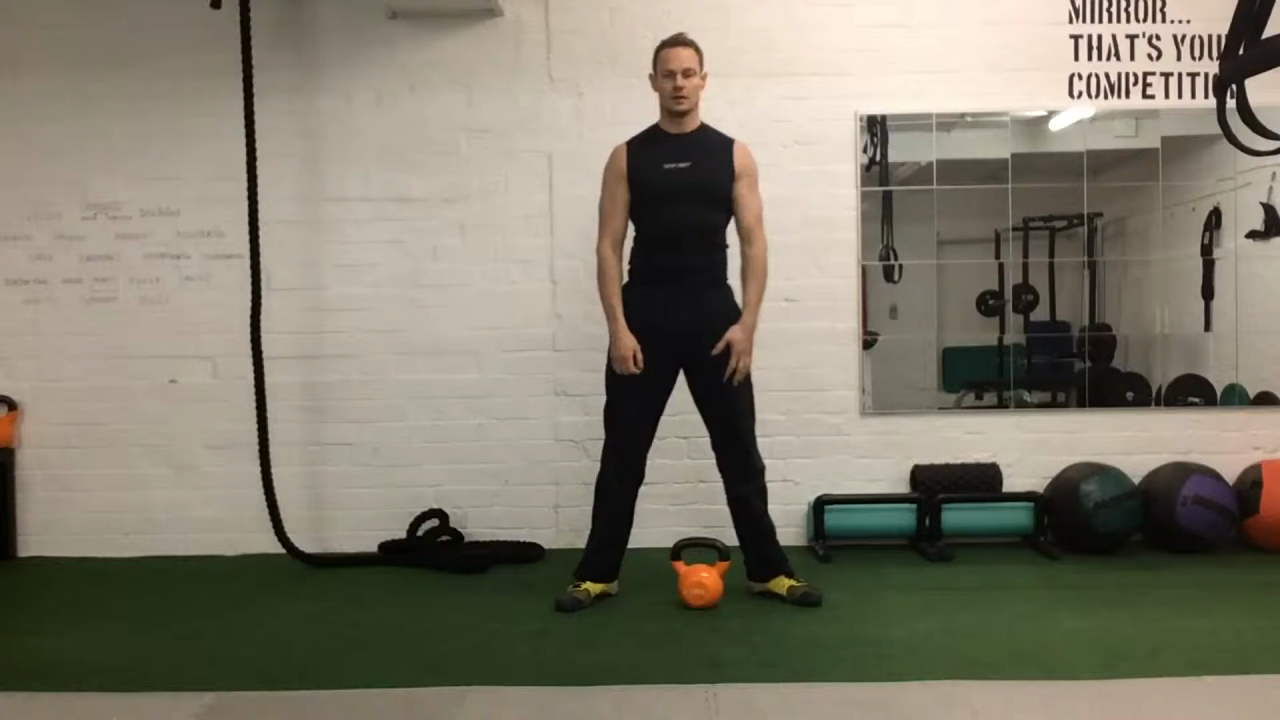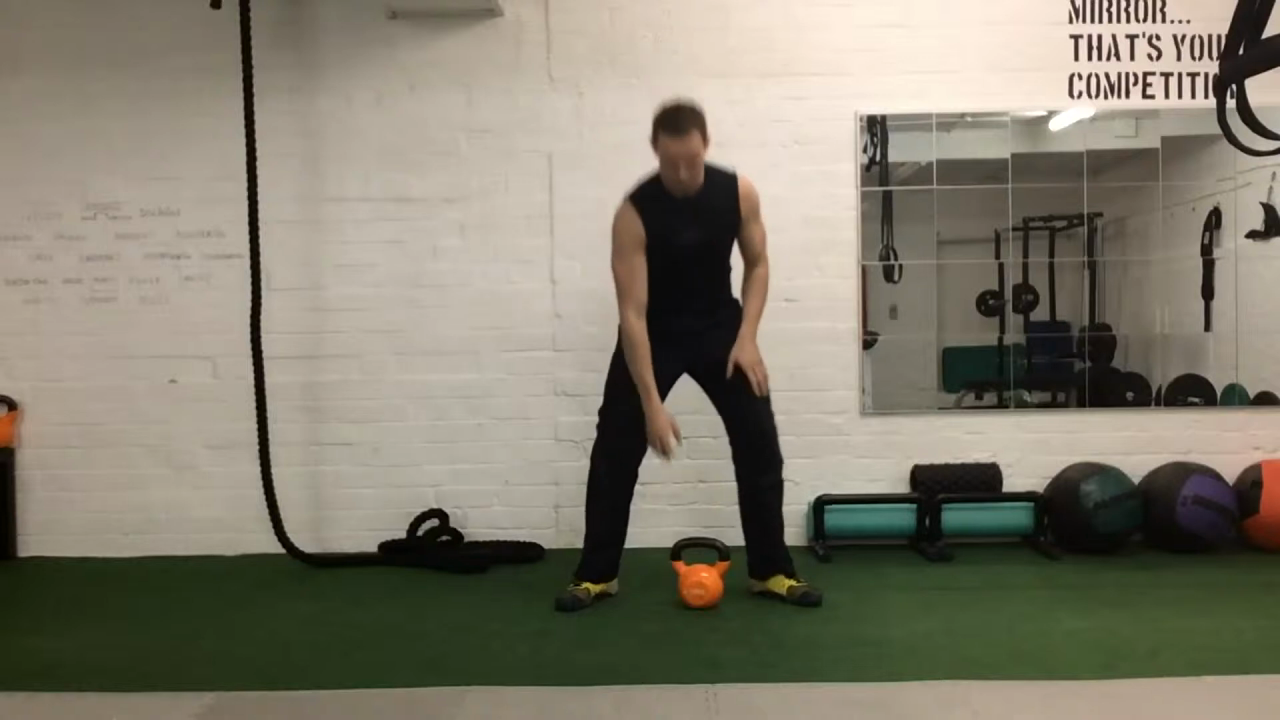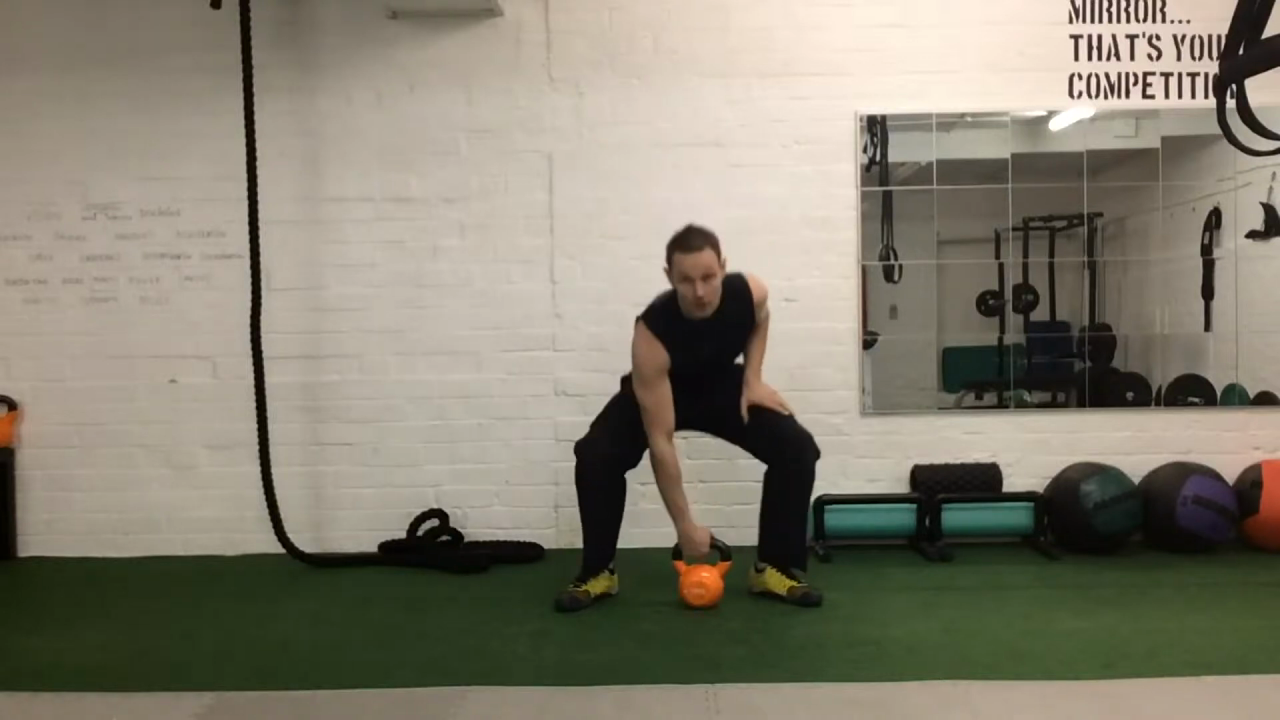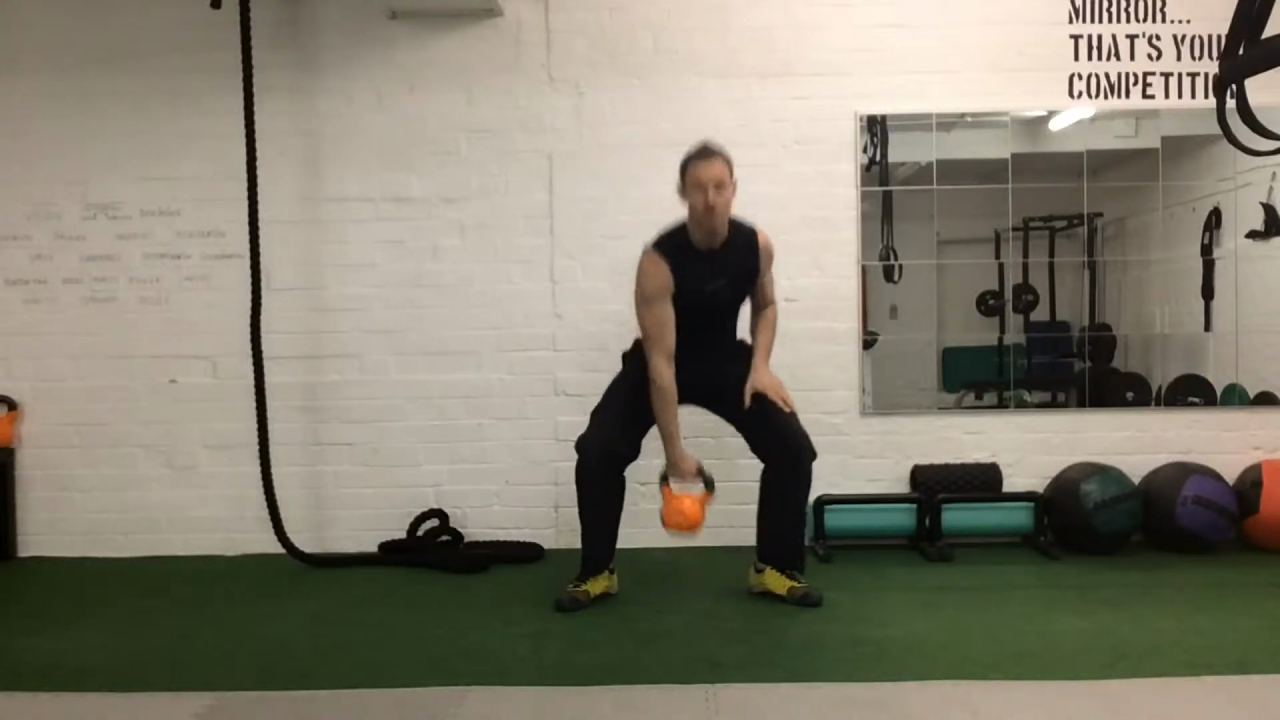
dt=0.4s
person 1, frame 1
left shoulder: (733, 155)
right shoulder: (627, 157)
left elbow: (754, 243)
right elbow: (608, 247)
left wrist: (747, 323)
right wrist: (618, 326)
left hip: (715, 318)
right hip: (645, 320)
left knee: (739, 452)
right knee: (623, 454)
left ankle: (767, 571)
right ankle: (597, 574)
person 1, frame 2
left shoulder: (738, 192)
right shoulder: (634, 213)
left elbow: (757, 264)
right elbow: (632, 312)
left wrist: (748, 338)
right wrist: (652, 405)
left hip: (719, 326)
right hip: (656, 331)
left knee: (759, 444)
right knee: (616, 447)
left ankle: (770, 570)
right ankle: (597, 574)
person 1, frame 3
left shoulder: (750, 292)
right shoulder: (652, 334)
right elbow: (661, 442)
left wrist: (752, 379)
right wrist: (685, 526)
left hip: (724, 388)
right hip: (659, 395)
left knee: (797, 450)
right knee: (596, 458)
left ankle: (775, 567)
right ankle: (597, 572)
person 1, frame 4
left shoulder: (757, 245)
right shoulder: (659, 262)
left elbow: (765, 304)
right elbow: (660, 363)
left wrist: (760, 366)
right wrist: (675, 451)
left hip: (727, 361)
right hip: (661, 361)
left knee: (793, 449)
right knee: (597, 452)
left ankle: (774, 568)
right ankle: (597, 572)
